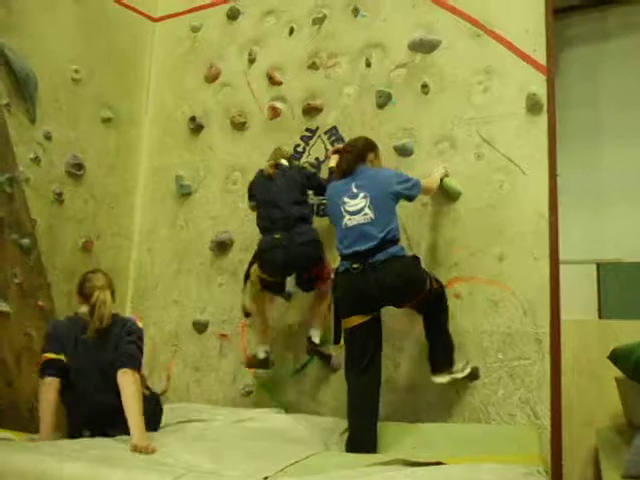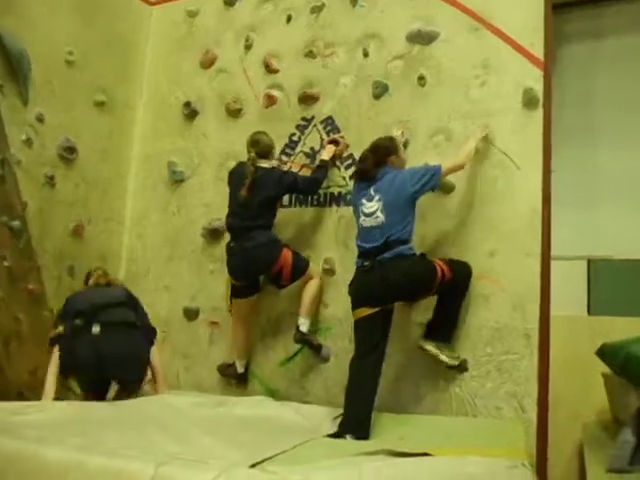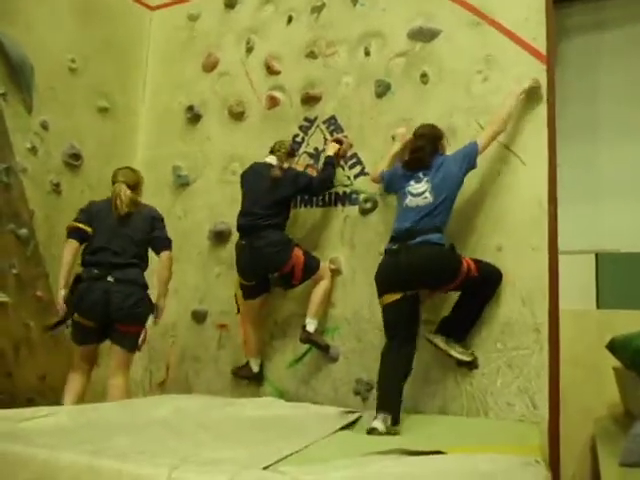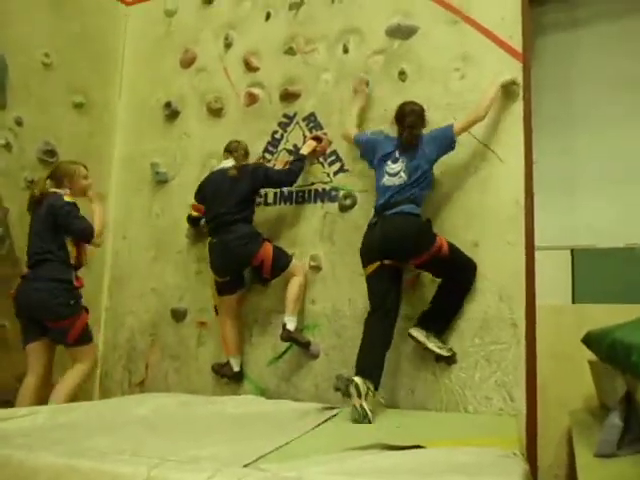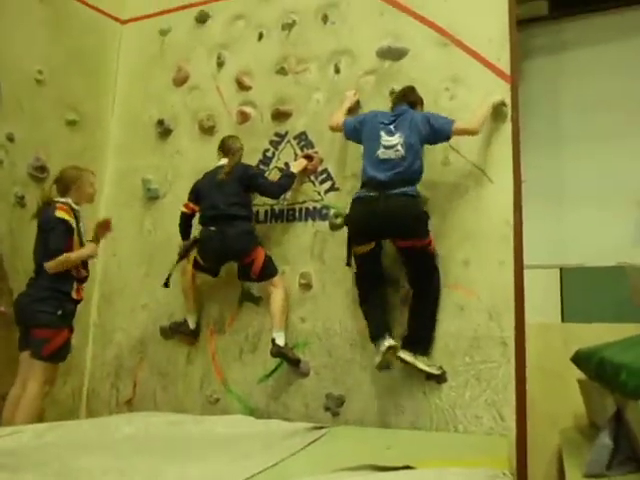
dt=1s
person 1, frame 1
left shoulder: (333, 190)
right shoulder: (386, 177)
right elbow: (429, 187)
right wrist: (438, 173)
left hip: (351, 283)
right hip: (392, 272)
left knee: (360, 369)
right knee: (433, 292)
left ankle: (360, 447)
right ankle: (442, 364)
person 1, frame 2
left shoulder: (361, 185)
right shoulder: (405, 179)
right elbow: (460, 163)
left wrist: (392, 144)
right wrist: (478, 135)
left hip: (365, 280)
right hip: (401, 272)
left knee: (365, 356)
right knee: (460, 272)
left ankle: (351, 430)
right ankle: (437, 338)
person 1, frame 3
left shoulder: (402, 172)
right shoulder: (453, 164)
left elbow: (376, 177)
right elbow: (494, 129)
left wrist: (398, 147)
right wrist: (520, 94)
left hip: (391, 264)
right hip: (429, 258)
left knee: (398, 343)
right knee: (489, 276)
left ankle: (384, 416)
right ankle: (449, 335)
person 1, frame 4
left shoulder: (379, 144)
right shoulder: (430, 143)
left elbow: (349, 132)
right elbow: (476, 117)
left wrist: (360, 100)
right wrist: (499, 86)
left hip: (375, 235)
right hip: (408, 228)
left knee: (381, 313)
right knee: (463, 270)
left ankle: (364, 381)
right ankle: (428, 328)
person 1, frame 5
left shoulder: (370, 119)
right shoulder: (423, 119)
left elbow: (334, 124)
right elbow: (472, 128)
left wrist: (348, 102)
right wrist: (490, 105)
left hip: (365, 207)
right hip: (403, 206)
left knee: (367, 280)
right knee: (425, 280)
left ankle: (383, 338)
right ankle: (415, 348)
person 2, frame 1
left shoulder: (257, 180)
right shoulder: (299, 172)
left elbow: (255, 205)
right elbow: (327, 189)
right wrist: (332, 166)
left hip: (273, 247)
right hip: (305, 242)
left knee: (258, 301)
right knee: (325, 287)
left ankle: (263, 353)
right ankle: (314, 340)
person 2, frame 2
left shoulder: (237, 172)
right shoulder: (277, 177)
right elbow: (311, 184)
right wrist: (326, 157)
left hip: (236, 252)
right hip: (264, 247)
left knee: (240, 316)
right knee: (313, 275)
left ankle: (239, 369)
right ankle: (303, 330)
person 2, frame 3
left shoulder: (250, 172)
right shoulder: (290, 176)
right elbow: (323, 183)
right wrist: (330, 155)
left hip: (246, 250)
right hip: (274, 246)
left knee: (250, 317)
right knee: (325, 274)
left ankle: (254, 368)
right ankle: (310, 329)
person 2, frame 4
left shoulder: (208, 181)
right shoulder: (251, 172)
left elbow: (194, 219)
right elbow: (287, 177)
left wrist: (205, 224)
right wrist: (304, 152)
left hip: (218, 250)
right hip: (245, 241)
left knee: (227, 313)
right knee: (298, 271)
left ankle: (234, 367)
right ankle: (290, 327)
person 2, frame 5
left shoulder: (203, 181)
right shoulder: (245, 172)
left elbow: (186, 215)
right elbow: (275, 190)
left wrist: (186, 240)
right wrist: (294, 169)
left hip: (211, 240)
right hip: (241, 237)
left knee: (187, 269)
right knee: (277, 284)
left ankle: (191, 325)
right ankle: (279, 342)
person 3, frame 1
left shoulder: (60, 330)
right shoulder: (128, 328)
left elbow: (50, 380)
right elbow: (127, 375)
left wrist: (45, 439)
right wrist: (139, 434)
left hip: (82, 434)
right hip: (127, 429)
person 3, frame 2
left shoulder: (72, 300)
right shoulder: (126, 295)
left elbow: (58, 348)
right elbow: (150, 342)
right wrist: (161, 389)
right hip: (124, 340)
left knee: (93, 399)
person 3, frame 3
left shoulder: (92, 209)
right shoulder: (150, 215)
left elbow: (73, 244)
right elbow: (165, 255)
left wrist: (62, 287)
right wrist: (161, 297)
left hip: (91, 291)
right hip: (129, 294)
left knee: (81, 367)
right knee: (118, 372)
person 3, frame 4
left shoulder: (45, 206)
right shoulder: (60, 202)
right elbow: (95, 237)
right wrist: (96, 203)
left hip: (31, 292)
right hip: (53, 293)
left knee: (37, 372)
right knee: (86, 360)
person 3, frame 5
left shoulder: (58, 213)
right shoulder: (61, 213)
left elbow: (72, 259)
right elbow: (53, 263)
left wrist: (96, 237)
right wrist: (87, 251)
left hip: (36, 303)
right hip: (50, 306)
left knee: (24, 381)
right knee: (40, 382)
